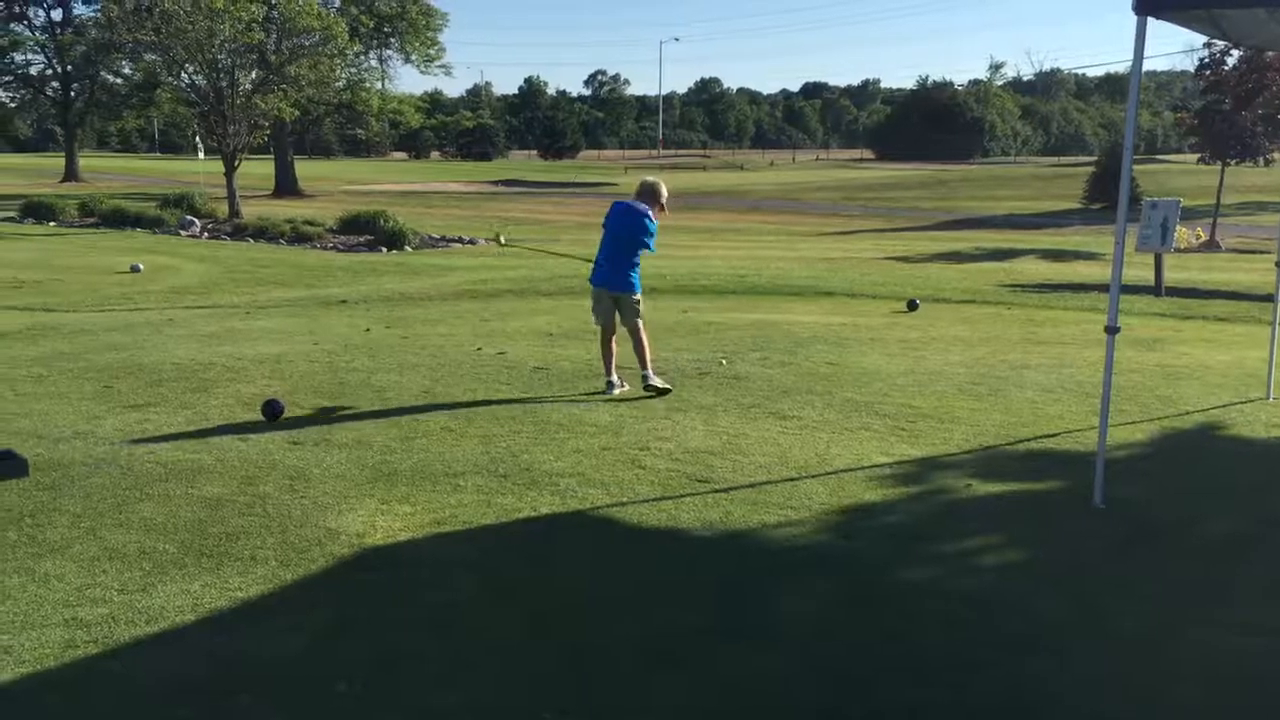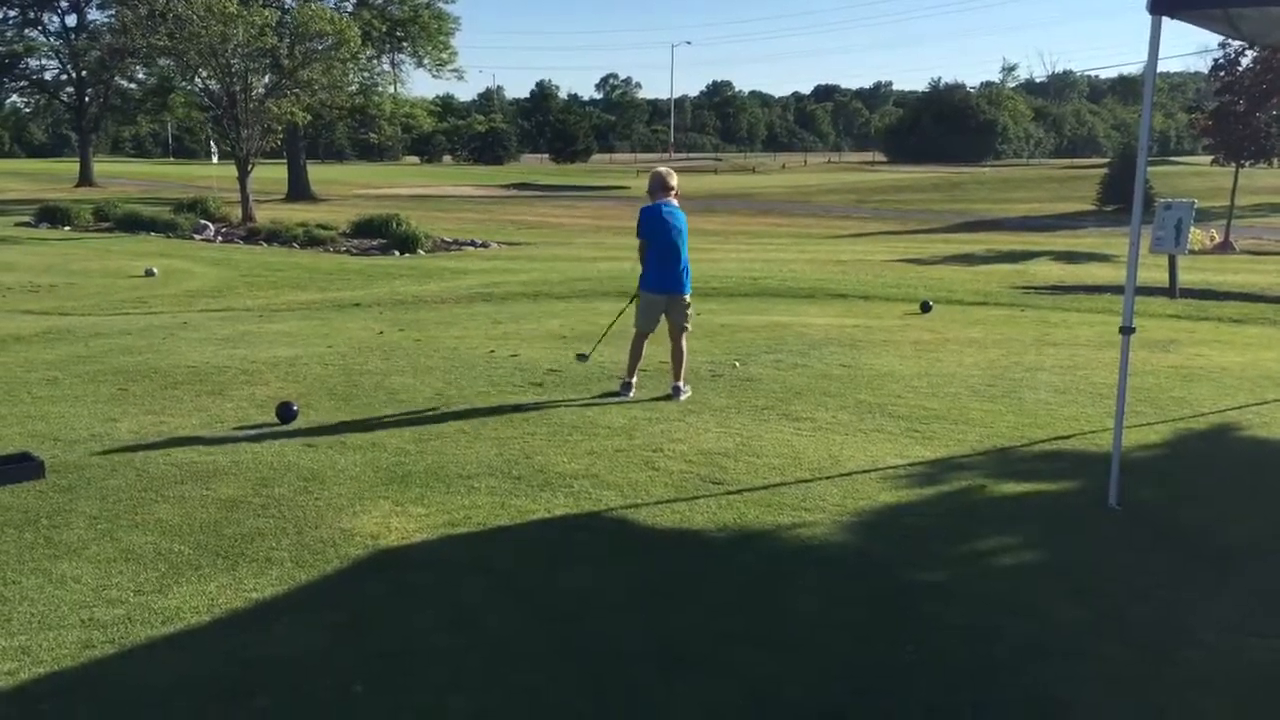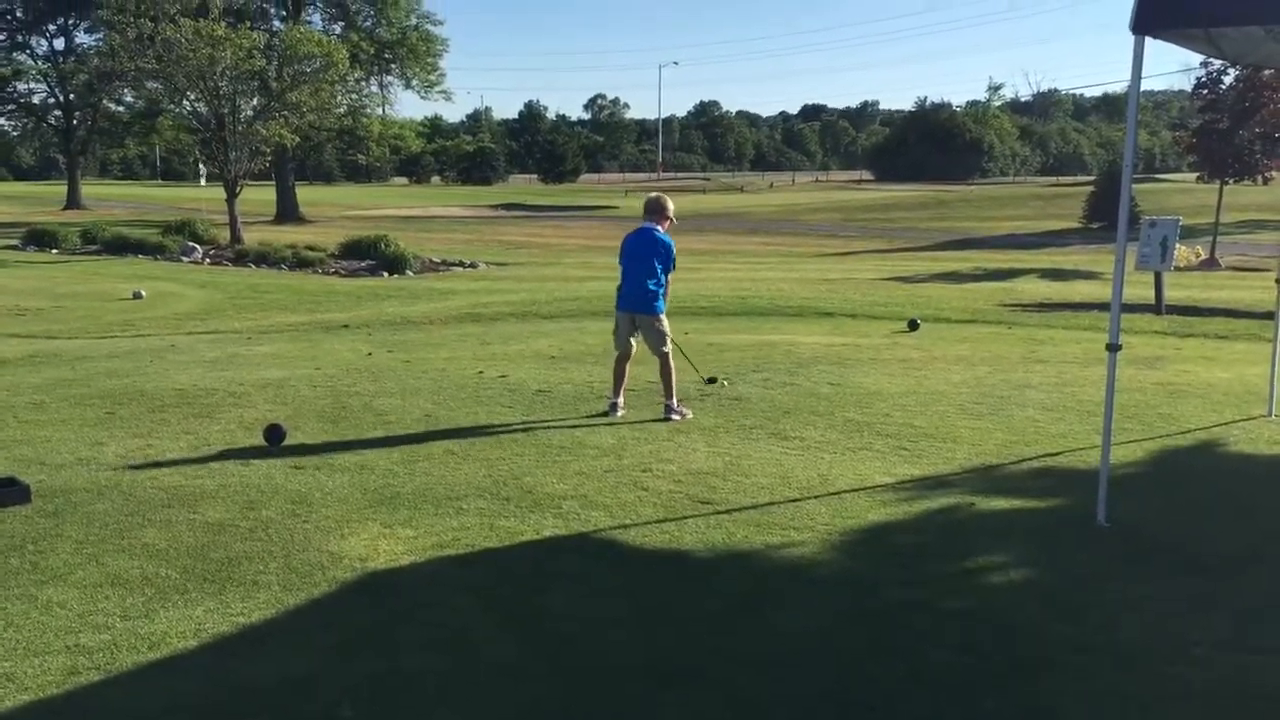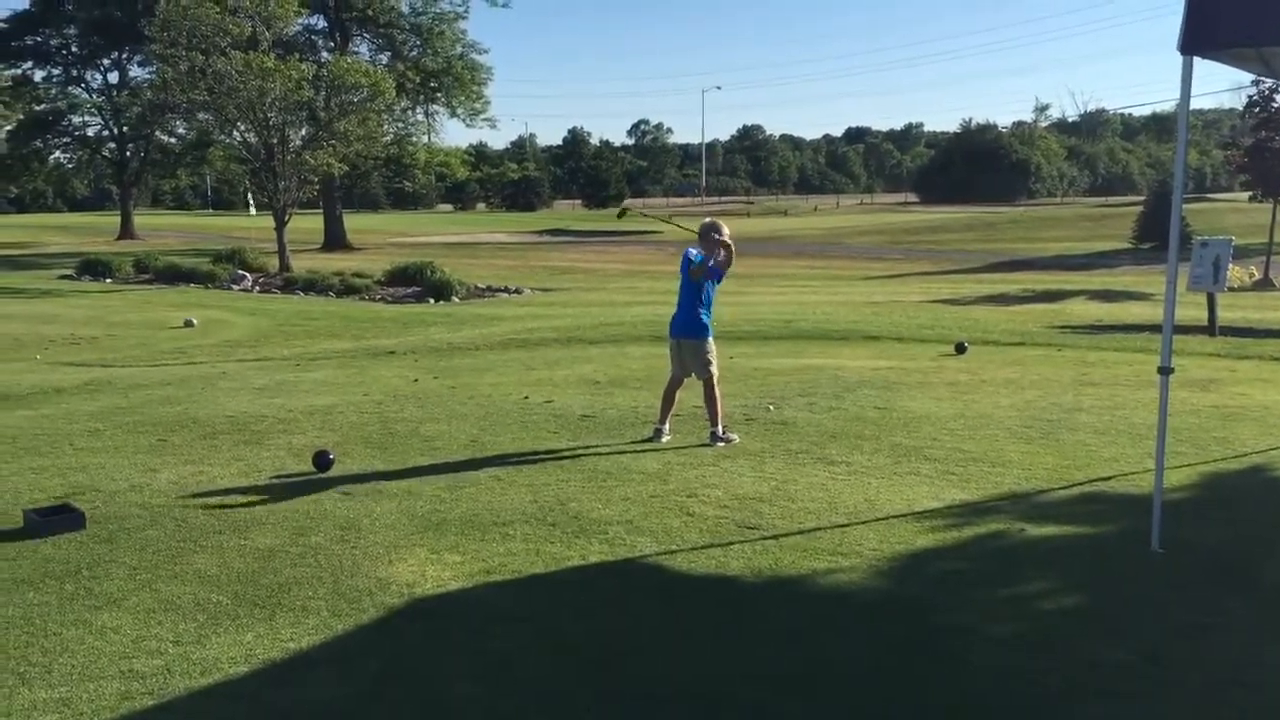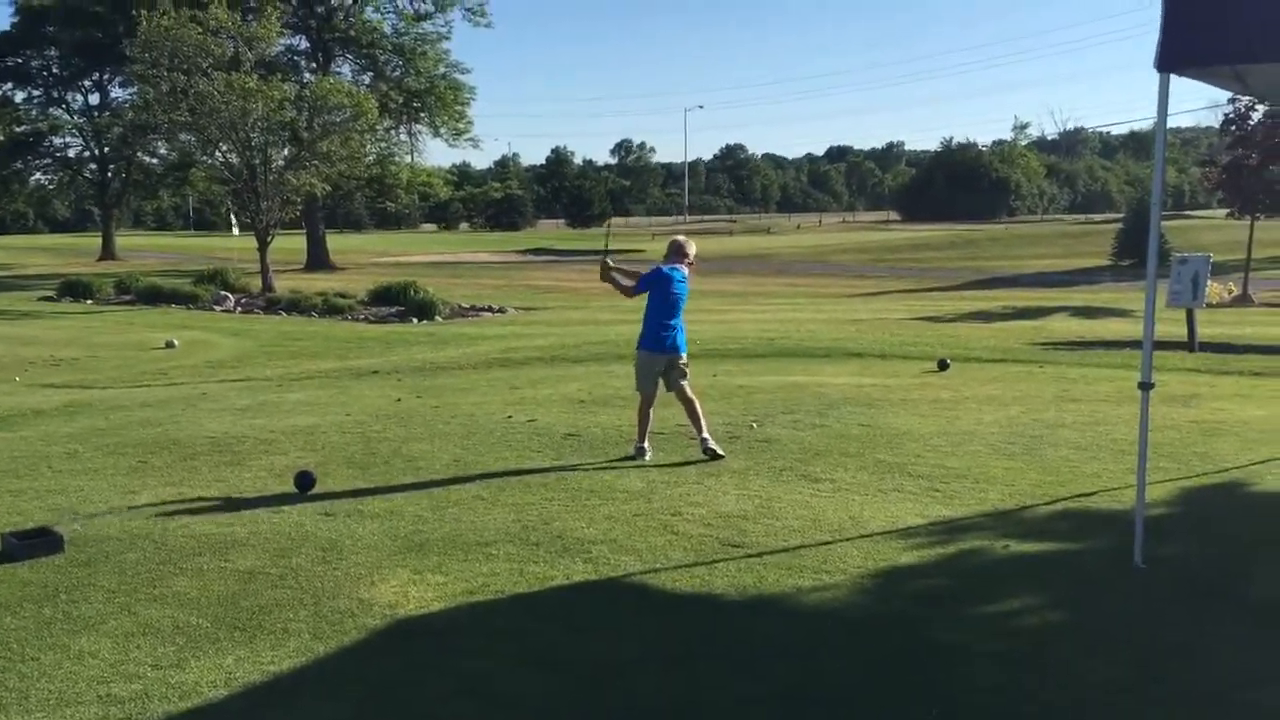
dt=1s
person 1, frame 1
left shoulder: (617, 207)
right shoulder: (651, 227)
left hip: (603, 279)
right hip: (628, 283)
left knee: (608, 329)
right knee: (636, 329)
left ankle: (612, 380)
right ankle: (647, 375)
person 1, frame 2
left shoulder: (647, 212)
right shoulder: (681, 216)
left elbow: (642, 248)
left hip: (652, 284)
right hip: (679, 285)
left knee: (641, 333)
right knee: (678, 335)
left ankle: (629, 382)
right ankle: (678, 385)
person 1, frame 3
left shoulder: (629, 239)
right shoulder: (666, 243)
right elbow: (666, 280)
right wrist: (661, 304)
left hip: (625, 304)
right hip: (650, 305)
left knee: (623, 354)
right knee: (664, 355)
left ankle: (616, 402)
right ankle: (671, 405)
person 1, frame 4
left shoulder: (714, 265)
right shoulder: (691, 255)
left elbow: (724, 266)
right elbow: (696, 275)
left wrist: (728, 249)
right wrist: (710, 253)
left hip: (679, 329)
right hip: (696, 330)
left knee: (676, 378)
right knee: (709, 379)
left ankle: (661, 428)
right ankle: (717, 431)
person 1, frame 5
left shoulder: (661, 272)
right shoulder: (683, 278)
left elbow: (632, 290)
right elbow: (646, 279)
left wrist: (610, 277)
right wrist: (614, 268)
left hip: (651, 345)
right hip: (676, 347)
left knee: (647, 396)
right knee: (685, 393)
left ankle: (642, 446)
right ankle: (705, 439)
